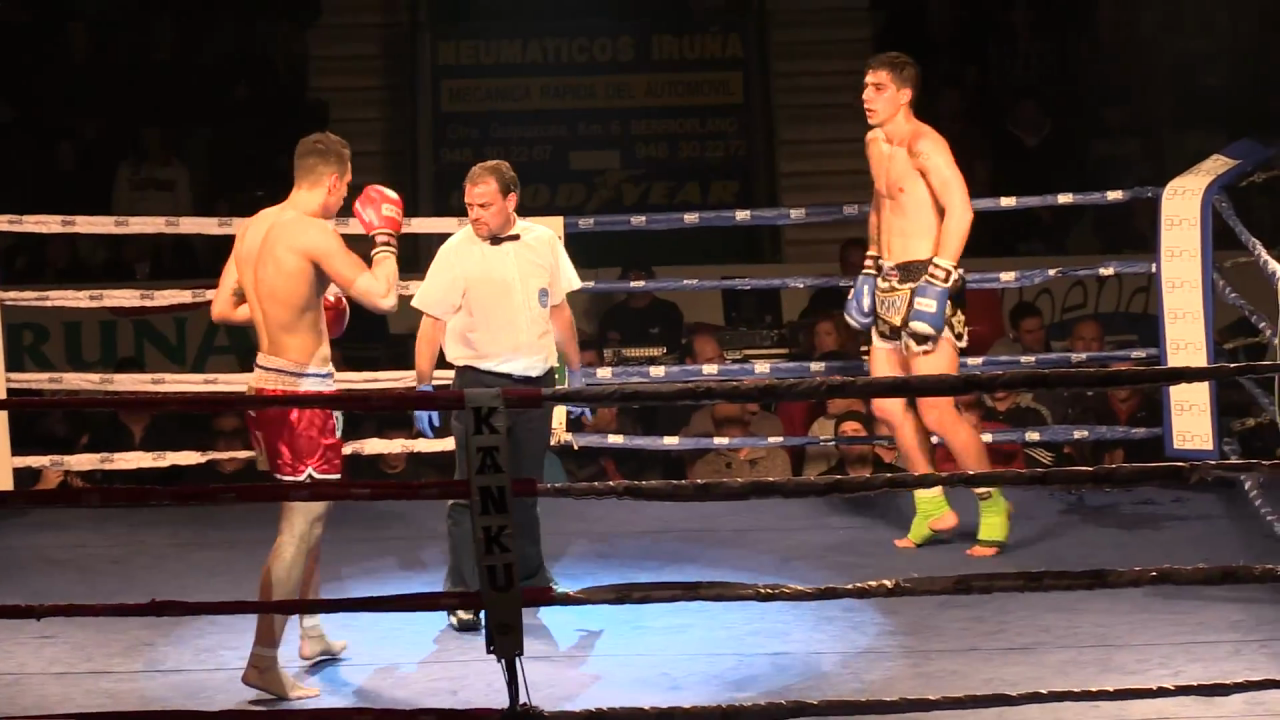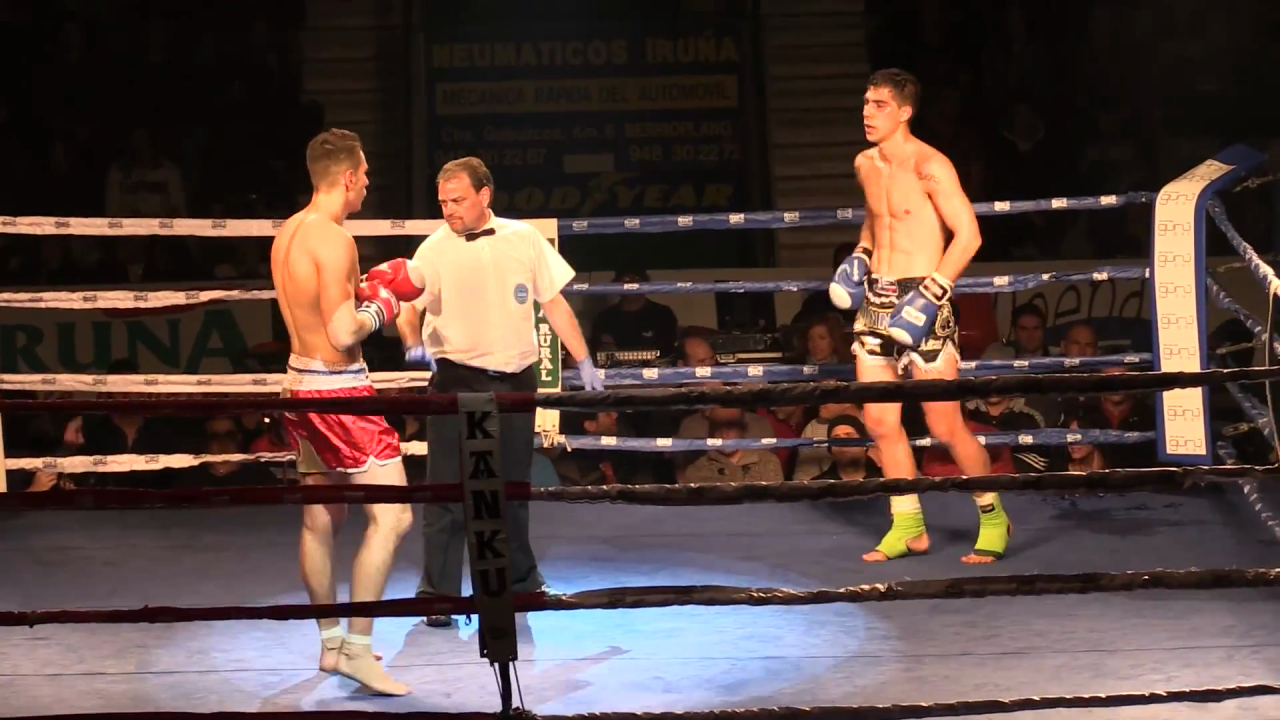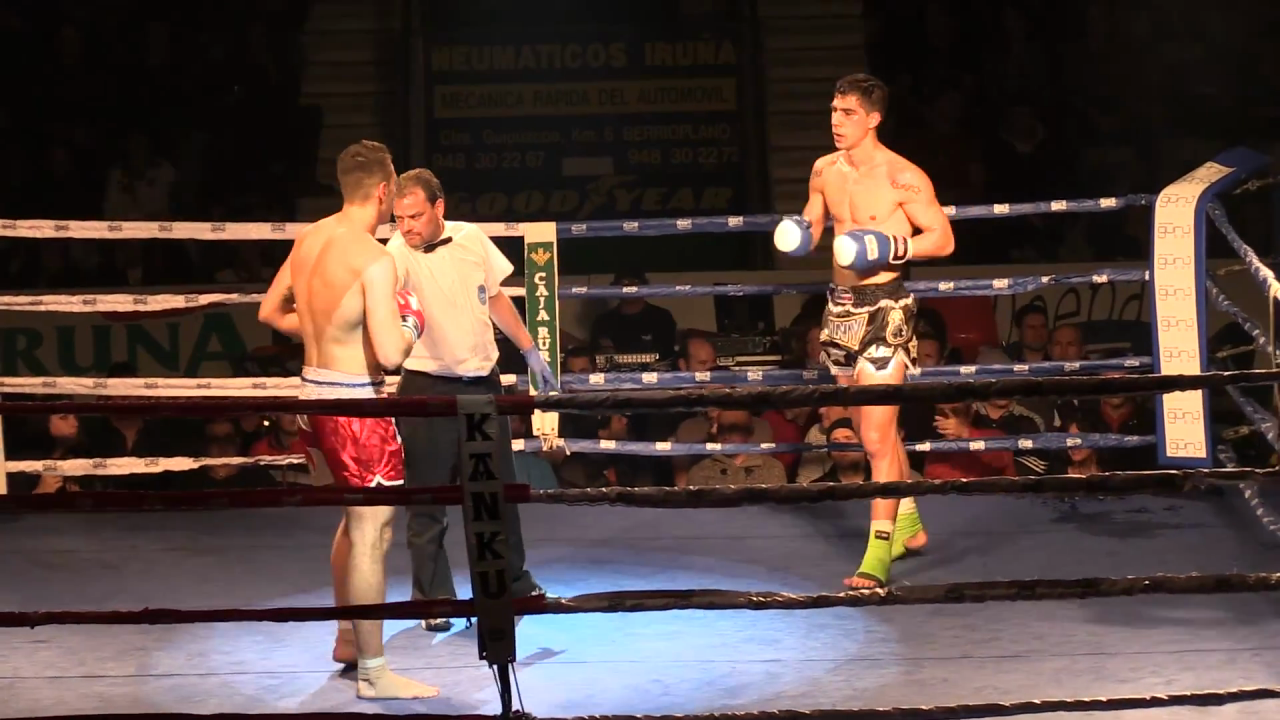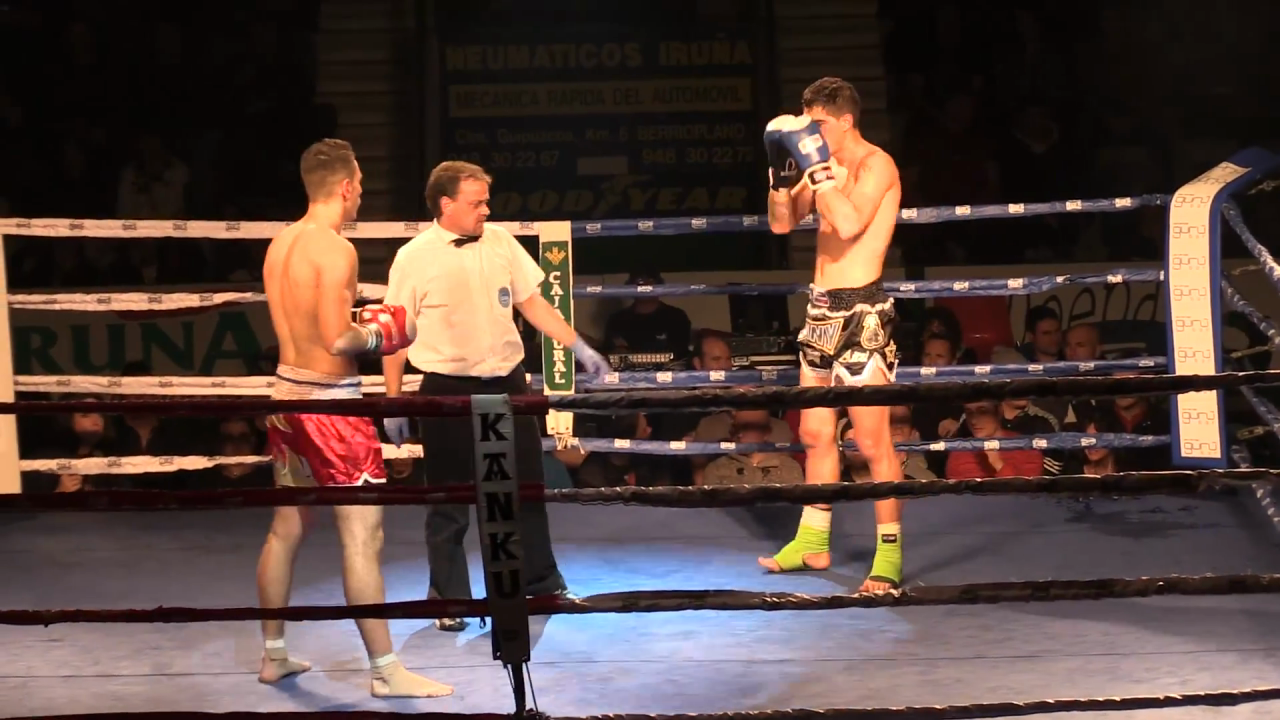
dt=0.5s
person 1, frame 1
left shoulder: (254, 227)
right shoulder: (312, 235)
left elbow: (221, 309)
right elbow: (383, 297)
right wrist: (385, 237)
left hip: (268, 384)
right hip: (303, 394)
left knee: (305, 517)
right knee: (298, 530)
left ankle: (313, 633)
right ankle: (263, 661)
person 1, frame 2
left shoulder: (290, 231)
right shoulder: (334, 239)
right elbow: (343, 334)
left wrist: (365, 287)
right wrist: (381, 306)
left hip: (301, 385)
right hip: (337, 392)
left knee: (320, 521)
right knee: (393, 516)
left ankle: (333, 643)
right ankle: (356, 648)
person 1, frame 3
left shoulder: (308, 238)
right shoulder: (373, 257)
left elbow: (269, 313)
right elbow: (391, 354)
right wrist: (411, 320)
left hip: (314, 395)
right hip: (354, 405)
left knee: (351, 521)
right knee: (371, 538)
left ankle: (346, 637)
right ankle: (373, 673)
person 1, frame 4
left shoulder: (281, 245)
right shoulder: (335, 249)
right elbow: (336, 340)
left wrist: (357, 321)
right wrist: (382, 331)
left hip: (288, 397)
right hip: (330, 405)
left knee: (285, 530)
right knee: (362, 540)
left ankle: (273, 655)
right ankle: (386, 671)
person 2, frame 1
left shoulder: (925, 144)
right shoulder: (876, 144)
left elbow: (961, 211)
left wrist: (937, 276)
right wrist: (869, 271)
left hip: (930, 289)
right hip: (891, 288)
left knee: (935, 414)
right knee: (888, 405)
left ankle: (994, 507)
right ankle: (933, 508)
person 2, frame 2
left shoulder: (931, 166)
right shoulder: (866, 163)
left elbow: (969, 235)
left wrist: (929, 296)
right wrist: (860, 259)
left hip: (921, 301)
right hip: (874, 302)
left knee: (945, 427)
right knee: (880, 422)
left ankle: (993, 519)
right ankle: (909, 526)
person 2, frame 3
left shoulder: (904, 176)
right shoulder: (824, 169)
left elbow: (943, 241)
right elbow: (815, 227)
left wrist: (888, 249)
right wrist: (799, 232)
left hip: (883, 311)
right hip: (840, 309)
left knee: (878, 437)
right knee: (872, 430)
left ankle: (877, 556)
right ankle: (906, 522)
person 2, frame 4
left shoulder: (877, 165)
right shoulder: (825, 163)
left elbow: (848, 225)
right elbow: (781, 222)
left wrist: (816, 163)
right wrist: (783, 166)
left hip: (859, 313)
right hip: (821, 311)
left knee: (872, 441)
right knee: (815, 433)
left ankle: (889, 555)
right ankle: (813, 541)
person 3, frame 1
left shoulder: (545, 242)
right shoulder: (456, 251)
left elbow: (560, 309)
right elbow: (433, 322)
left wrist: (576, 370)
right wrist: (423, 387)
left hip: (535, 382)
right hip: (480, 384)
left knee: (525, 485)
left ankle: (528, 577)
right ankle: (462, 594)
person 3, frame 2
left shoulder: (524, 239)
right shoulder: (434, 250)
left elbow: (554, 304)
right elbow: (410, 312)
left wrist: (585, 363)
right wrist: (413, 344)
left hip: (516, 380)
right hip: (457, 380)
left knee: (514, 486)
right knee: (448, 490)
left ankle: (520, 580)
right ankle: (438, 592)
person 3, frame 3
left shoulder: (471, 238)
right shoulder: (396, 257)
left elbow: (496, 299)
left wrist: (530, 351)
left hip: (484, 382)
right hip: (428, 389)
left knee: (499, 486)
right knee: (428, 497)
left ankle: (513, 581)
right ankle: (433, 597)
person 3, frame 4
left shoulder: (501, 241)
right shoulder: (414, 257)
left elbow: (532, 302)
left wrist: (578, 346)
right wrist: (393, 401)
left hip: (507, 384)
right hip: (448, 390)
left knee: (527, 485)
right knee: (449, 500)
left ankle: (541, 582)
right ankle: (449, 598)
